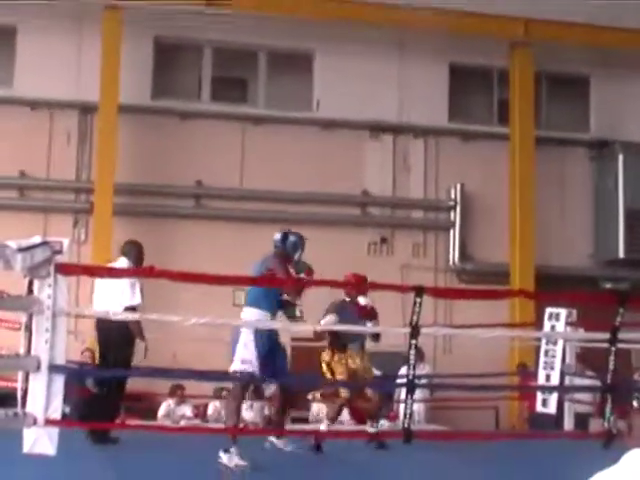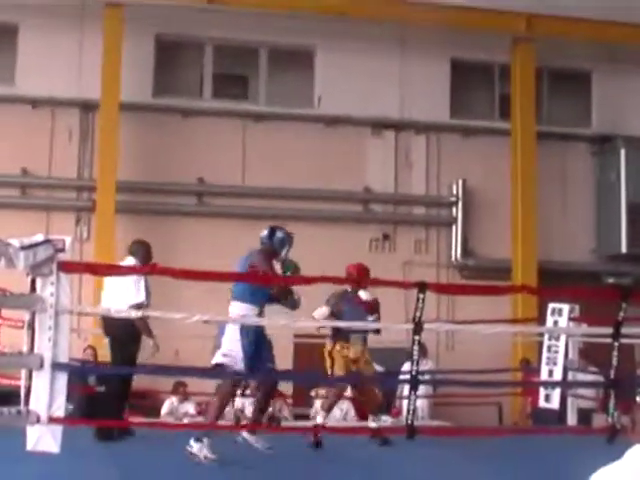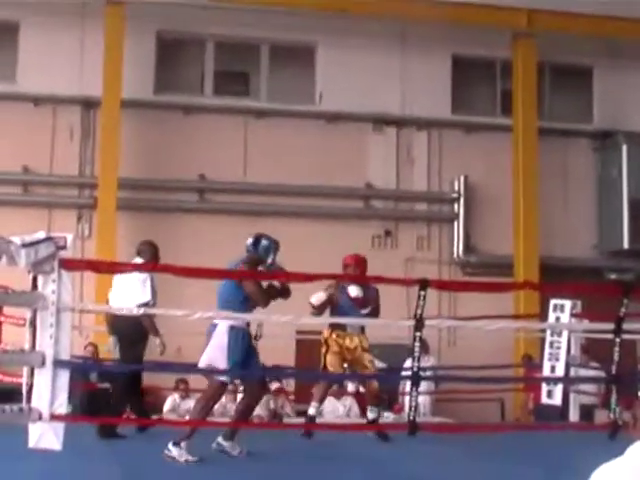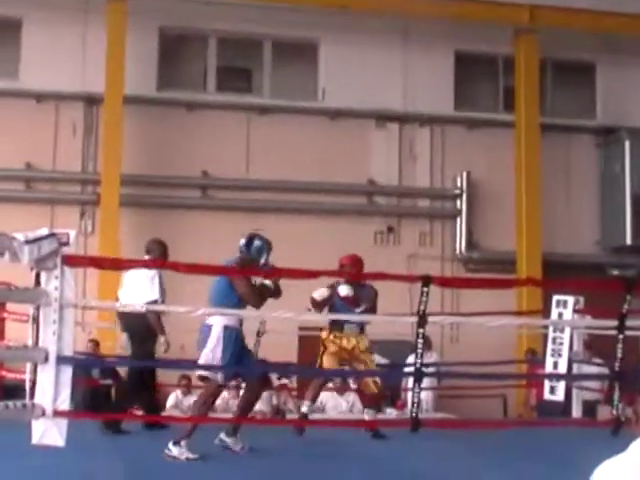
dt=0.1s
person 1, frame 1
left shoulder: (273, 264)
right shoulder: (275, 262)
right elbow: (294, 291)
left wrist: (290, 310)
right wrist: (304, 275)
left hip: (266, 328)
right hip: (253, 327)
left knee: (286, 383)
right knee: (243, 383)
left ankle: (277, 435)
right ankle: (228, 449)
person 1, frame 2
left shoulder: (261, 260)
right shoulder: (260, 259)
left elbow: (272, 295)
right elbow: (279, 289)
left wrist: (289, 298)
right wrist: (290, 272)
left hip: (253, 324)
right hip: (241, 322)
left knee: (269, 380)
right knee: (232, 381)
left ankle: (250, 431)
right ankle: (199, 440)
person 1, frame 3
left shoulder: (248, 270)
right shoulder: (244, 268)
right elbow: (263, 300)
left wrist: (277, 285)
right wrist: (275, 283)
left hip: (238, 332)
right hip: (227, 330)
left knee: (258, 386)
right knee: (215, 388)
left ankle: (228, 438)
right ankle: (177, 444)
person 1, frame 4
left shoulder: (240, 270)
right shoulder: (237, 270)
right elbow: (256, 301)
left wrist: (269, 284)
right wrist: (268, 283)
left hip: (231, 330)
right hip: (221, 329)
left knee: (260, 380)
right knee: (213, 388)
left ankle: (230, 434)
right ankle: (178, 443)
person 2, frame 1
right shoulder: (130, 275)
left elbow: (96, 306)
right elbow: (129, 311)
right wrist: (142, 339)
left hip: (103, 324)
right hip: (120, 328)
left knee: (106, 377)
right knee: (116, 380)
right ankle: (100, 431)
person 2, frame 2
right shoulder: (136, 273)
left elbow: (104, 304)
right elbow: (136, 309)
right wrist: (150, 336)
left hip: (110, 322)
right hip: (126, 325)
left knee: (116, 375)
right knee: (121, 378)
right ankle: (106, 428)
person 2, frame 3
left shoulder: (121, 272)
right shoulder: (144, 274)
left elbow: (110, 305)
right elbow: (143, 309)
left wrist: (112, 334)
right wrist: (157, 336)
left hip: (120, 324)
right hip: (134, 326)
left knee: (132, 373)
right knee: (126, 376)
left ankle: (143, 418)
person 2, frame 4
left shoulder: (132, 270)
right shoulder: (152, 271)
left elbow: (121, 302)
right elbow: (151, 307)
left wrist: (125, 329)
right wrist: (162, 335)
left hip: (131, 320)
right hip: (143, 323)
left knee: (145, 371)
right knee: (138, 373)
left ankle: (153, 417)
person 3, frame 1
left shoulder: (367, 309)
right shoulder: (336, 308)
left elbow: (376, 337)
right elbow: (319, 333)
left wrist: (369, 318)
right wrist: (324, 328)
left hip: (358, 359)
right hip: (337, 358)
left knee: (373, 400)
right knee: (343, 397)
left ankle: (373, 435)
right ankle: (319, 436)
person 3, frame 2
left shoulder: (370, 302)
right shoulder: (337, 297)
left elbow: (377, 328)
right elbow: (321, 320)
left wrist: (372, 310)
right wrist: (319, 318)
left hip: (359, 351)
right hip: (339, 348)
left knee: (375, 394)
right knee: (339, 387)
left ankle: (376, 430)
right ankle: (317, 429)
person 3, frame 3
left shoulder: (371, 291)
right shoulder: (334, 288)
left elbow: (374, 318)
right elbow: (316, 313)
left wrist: (363, 304)
right wrist: (315, 305)
left hip: (359, 341)
right hip: (336, 338)
left knee: (373, 382)
right knee: (330, 375)
left ankle: (374, 423)
right ankle: (310, 420)
person 3, frame 4
left shoulder: (369, 291)
right shoulder: (332, 289)
right elbow: (317, 312)
left wrist: (355, 303)
right wrist: (315, 302)
left hip: (358, 341)
right hip: (334, 338)
left knee: (371, 385)
right knee: (323, 375)
left ankle: (370, 425)
right ankle: (302, 418)
